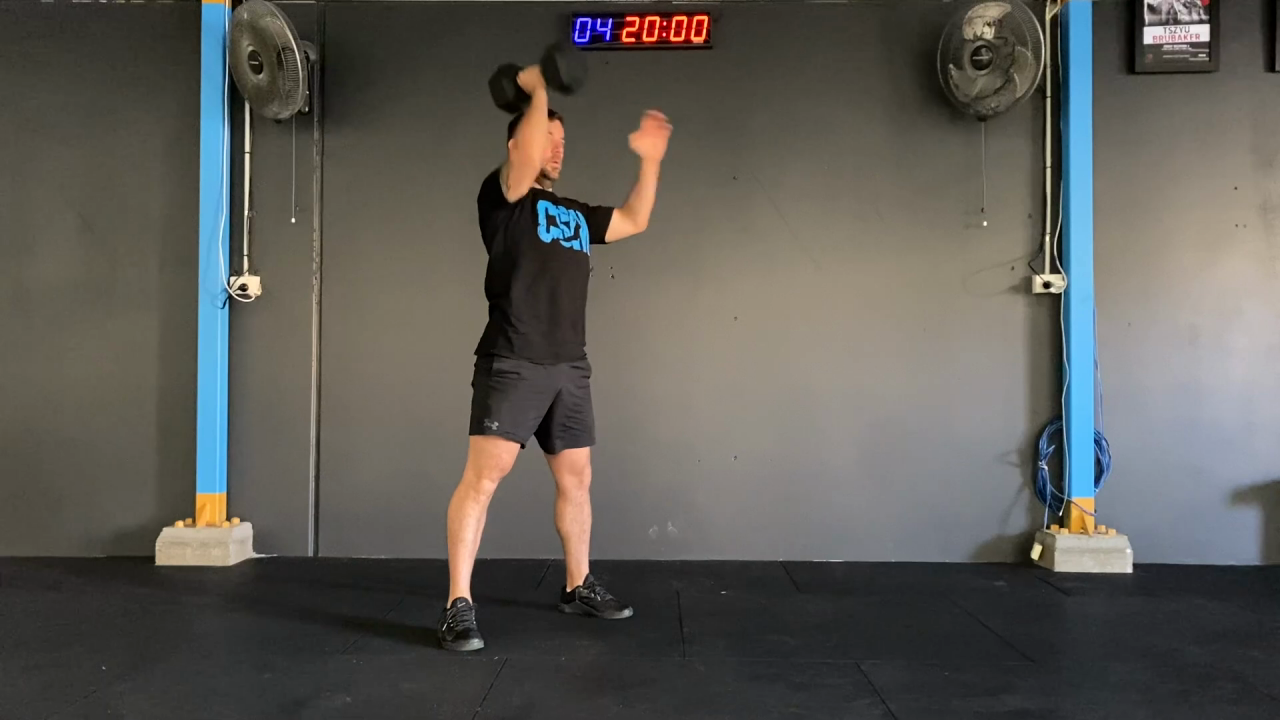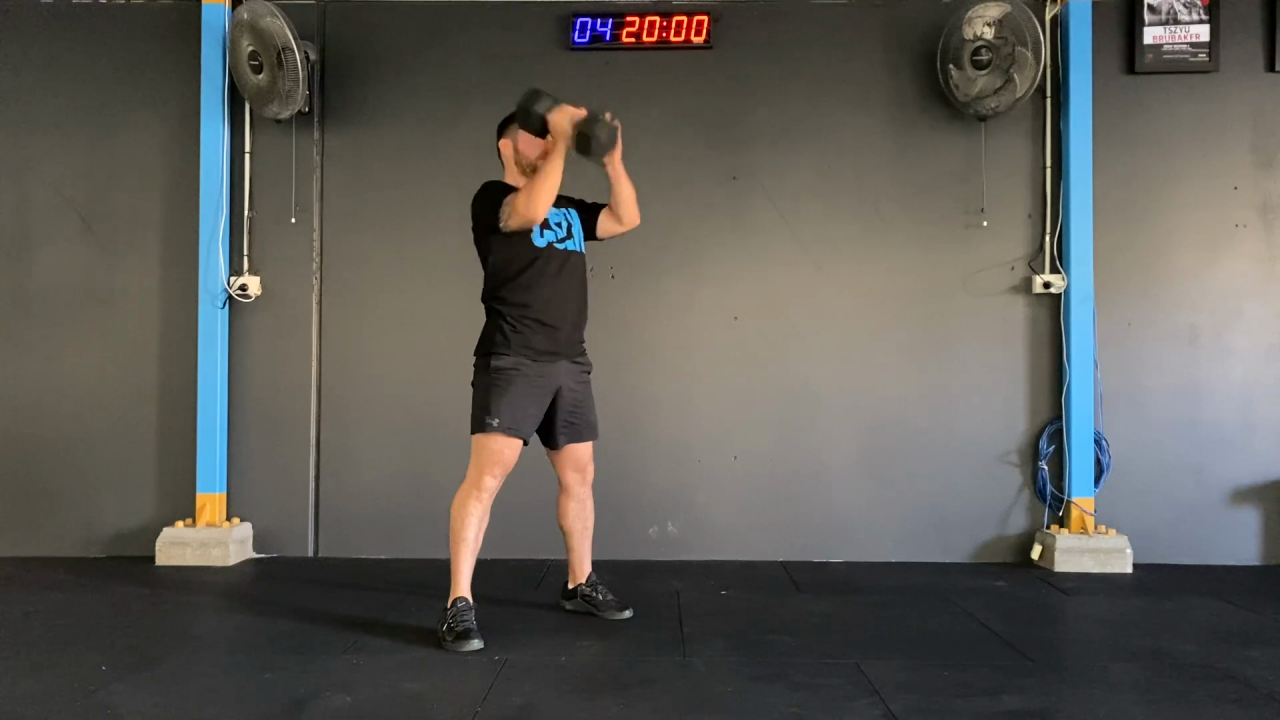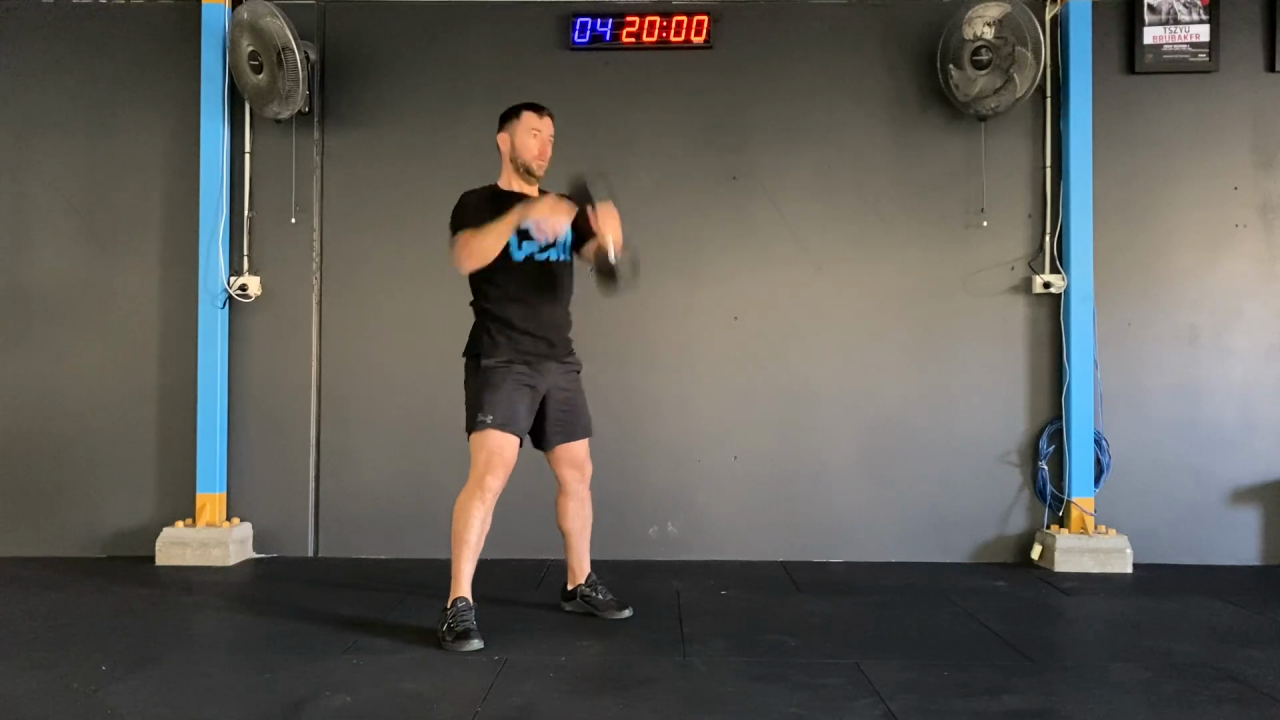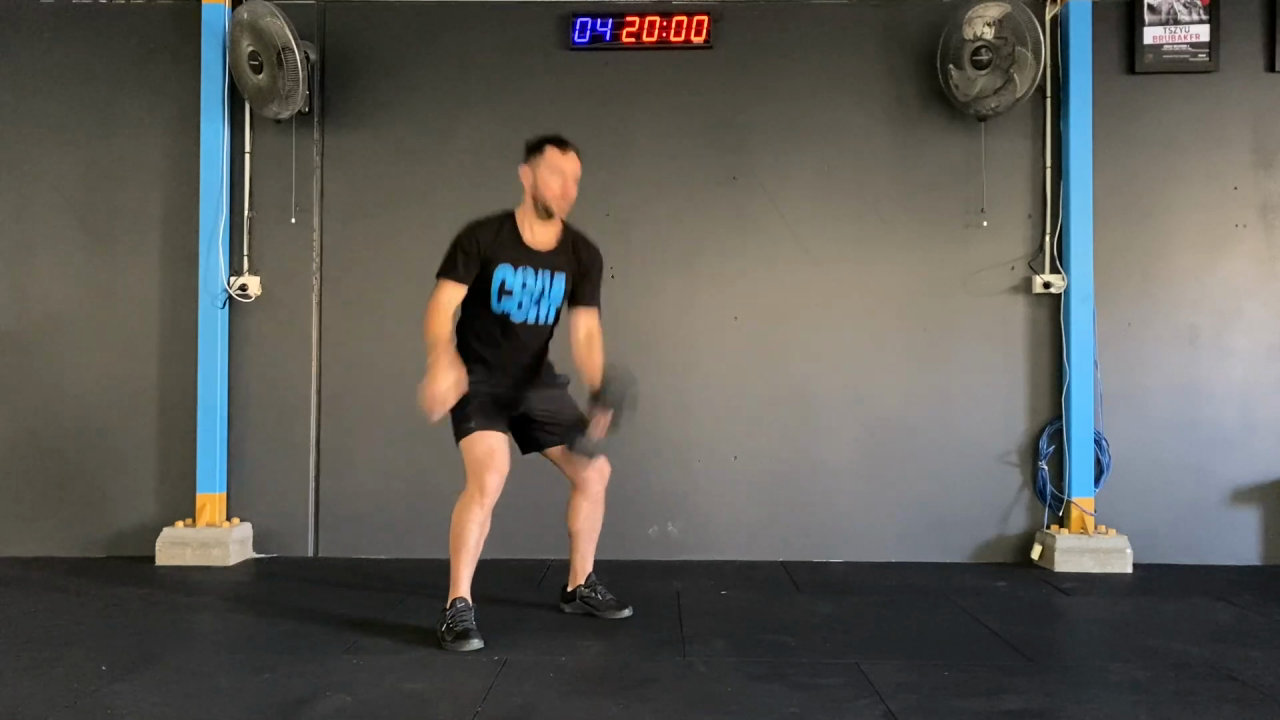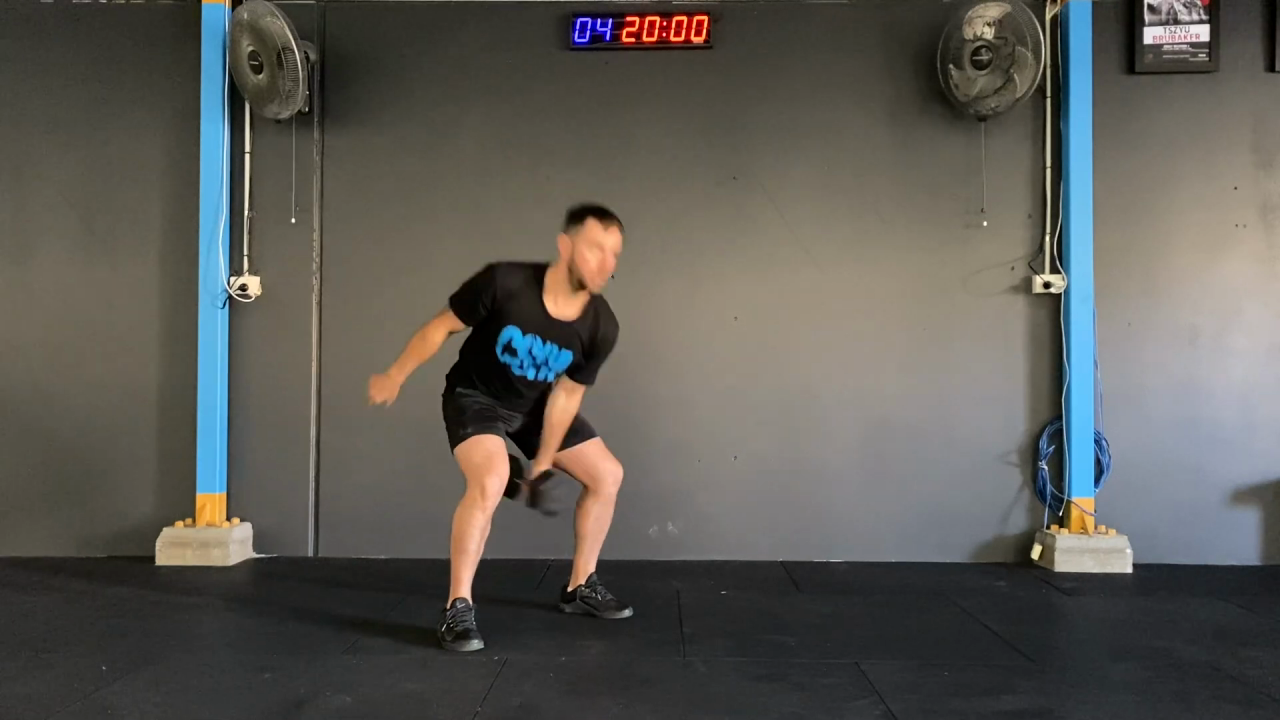
dt=0.2s
person 1, frame 1
left shoulder: (574, 212)
right shoulder: (505, 198)
left elbow: (633, 221)
right elbow: (521, 160)
left wrist: (646, 161)
right wrist: (535, 90)
left hip: (569, 367)
right hip: (513, 364)
left knee: (575, 479)
right knee: (483, 476)
left ankle: (578, 585)
right ankle: (458, 603)
person 1, frame 2
left shoulder: (569, 208)
right shoulder: (492, 198)
left elbow: (627, 219)
right elbow: (532, 208)
left wrist: (612, 162)
right wrist: (560, 134)
left hip: (570, 363)
right hip: (512, 361)
left knee: (578, 476)
right knee: (486, 477)
left ankle: (580, 584)
right ankle: (458, 604)
person 1, frame 3
left shoulder: (565, 208)
right shoulder: (479, 203)
left elbow: (605, 253)
right elbow: (467, 257)
left wrist: (609, 227)
right wrist: (523, 215)
left hip: (558, 362)
right hip: (501, 361)
left knee: (577, 474)
right knee: (489, 476)
left ankle: (579, 584)
right ankle: (459, 603)
person 1, frame 4
left shoulder: (581, 253)
right shoulder: (482, 238)
left elbow: (584, 329)
right elbow: (441, 303)
left wrist: (599, 392)
right wrist: (441, 360)
left hip: (536, 379)
right hip: (480, 378)
left knee: (594, 471)
right knee: (488, 478)
left ankle: (580, 584)
right ankle: (458, 605)
person 1, frame 5
left shoulder: (600, 326)
right shoulder: (504, 284)
left elbow: (567, 396)
right elbow: (443, 324)
left wrist: (543, 462)
right wrist: (395, 375)
left hip: (535, 405)
right hip: (475, 395)
left knee: (608, 475)
right knee: (490, 481)
left ankle: (580, 585)
right ankle: (458, 607)
